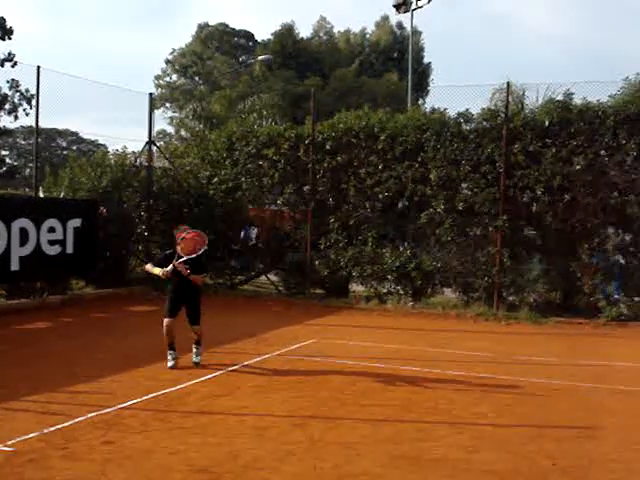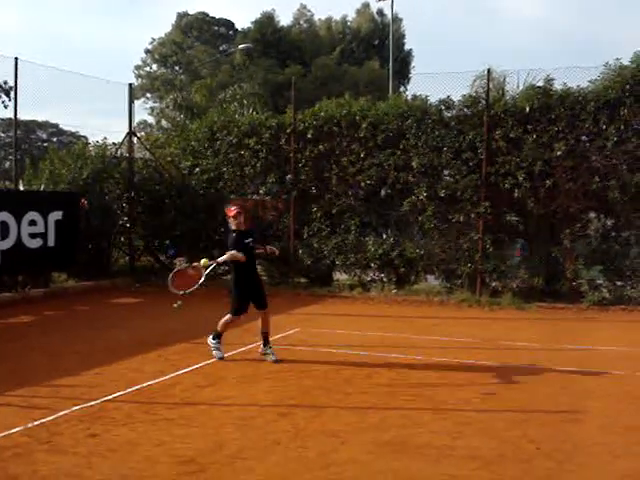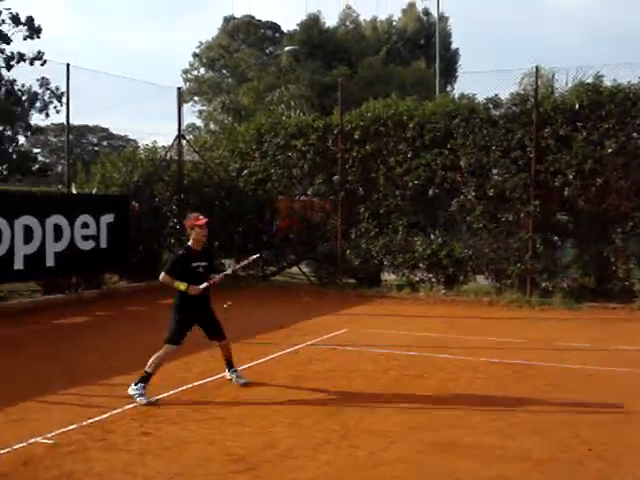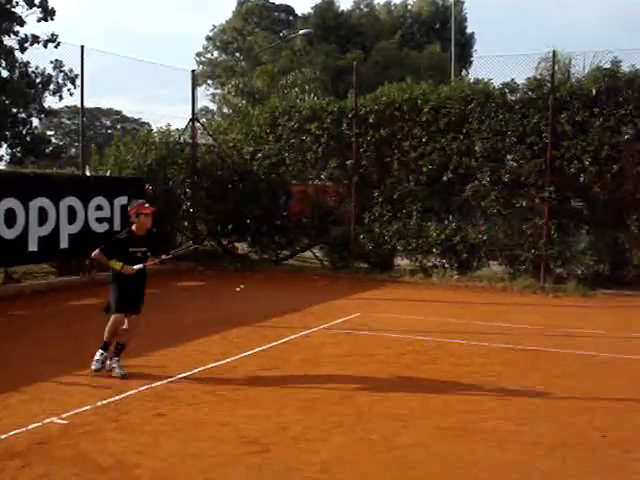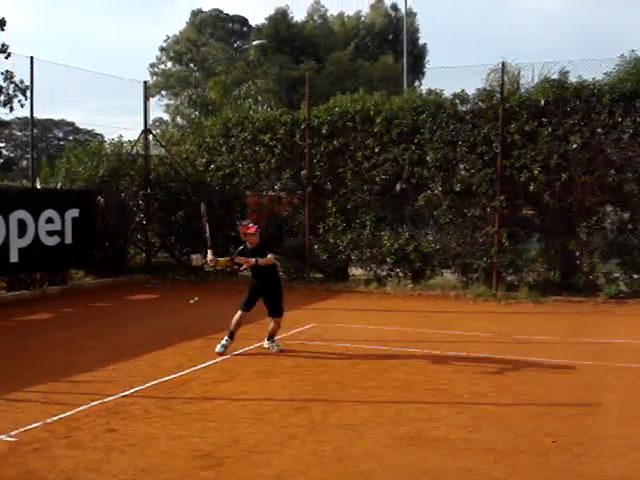
dt=1s
person 1, frame 1
left shoulder: (196, 257)
right shoulder: (169, 255)
left elbow: (200, 280)
right elbow: (148, 267)
left wrist: (186, 272)
right wrist: (160, 271)
left hip: (192, 294)
right hip: (175, 293)
left knee: (196, 328)
right knee: (167, 323)
left ankle: (197, 346)
right ankle: (172, 352)
person 1, frame 2
left shoulder: (246, 231)
right shoulder: (234, 237)
right elbow: (238, 256)
left wrist: (265, 249)
left hip: (253, 277)
right hip: (240, 282)
left knee: (264, 312)
right knee: (235, 316)
left ankle: (266, 346)
right ankle: (215, 339)
person 1, frame 3
left shoulder: (205, 254)
right shoulder: (181, 255)
right elbow: (163, 277)
right wrist: (186, 287)
left hip: (203, 306)
right hip: (184, 308)
left knee: (223, 341)
right knee: (170, 348)
left ankle: (231, 370)
right ankle: (140, 385)
person 1, frame 4
left shoulder: (150, 237)
right shoulder: (122, 239)
left elbow: (154, 255)
right elbow: (96, 255)
left wrist: (153, 260)
right wrist: (119, 266)
left hip: (138, 282)
right hip: (120, 282)
left knee: (131, 321)
right knee: (118, 317)
left ankle: (115, 358)
right ankle: (103, 352)
person 1, frame 5
left shoulder: (265, 245)
right shoulder: (243, 251)
left elbow: (271, 259)
left wrist: (254, 261)
right wrist: (213, 259)
left hip: (272, 285)
right hip: (256, 284)
left knee: (277, 320)
right knee: (241, 314)
left ankle: (269, 341)
right ankle: (228, 339)
